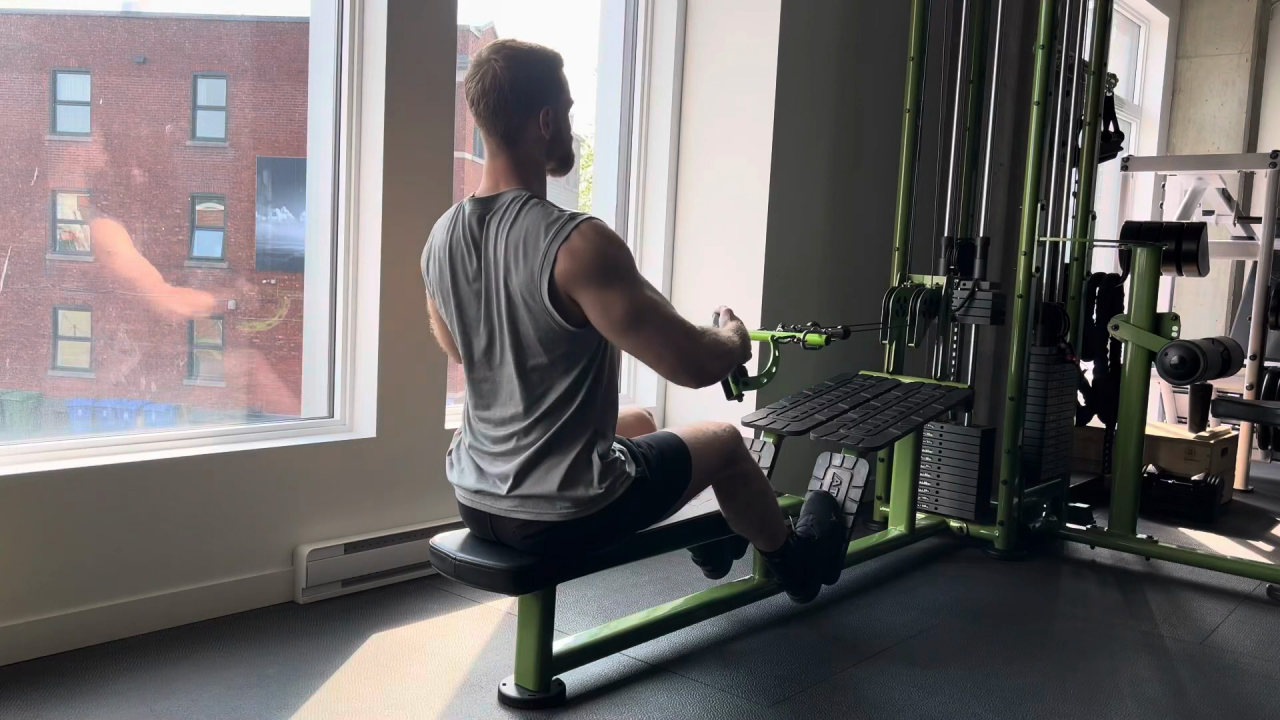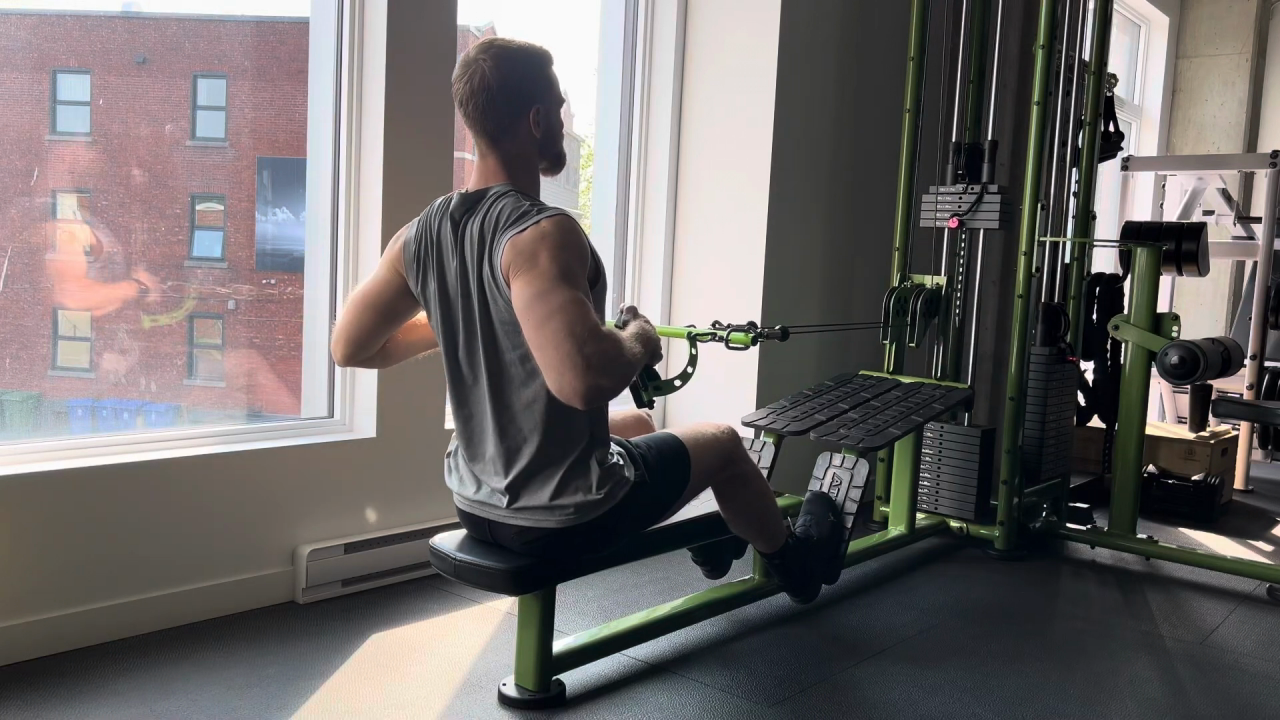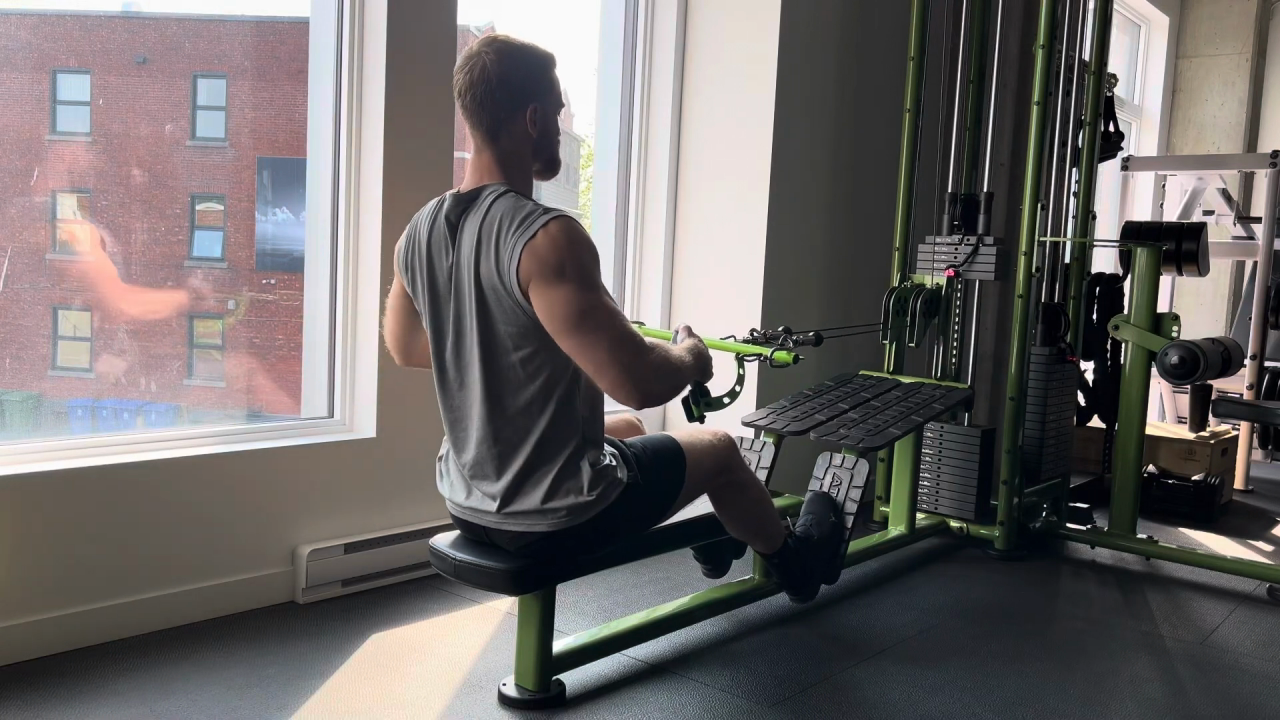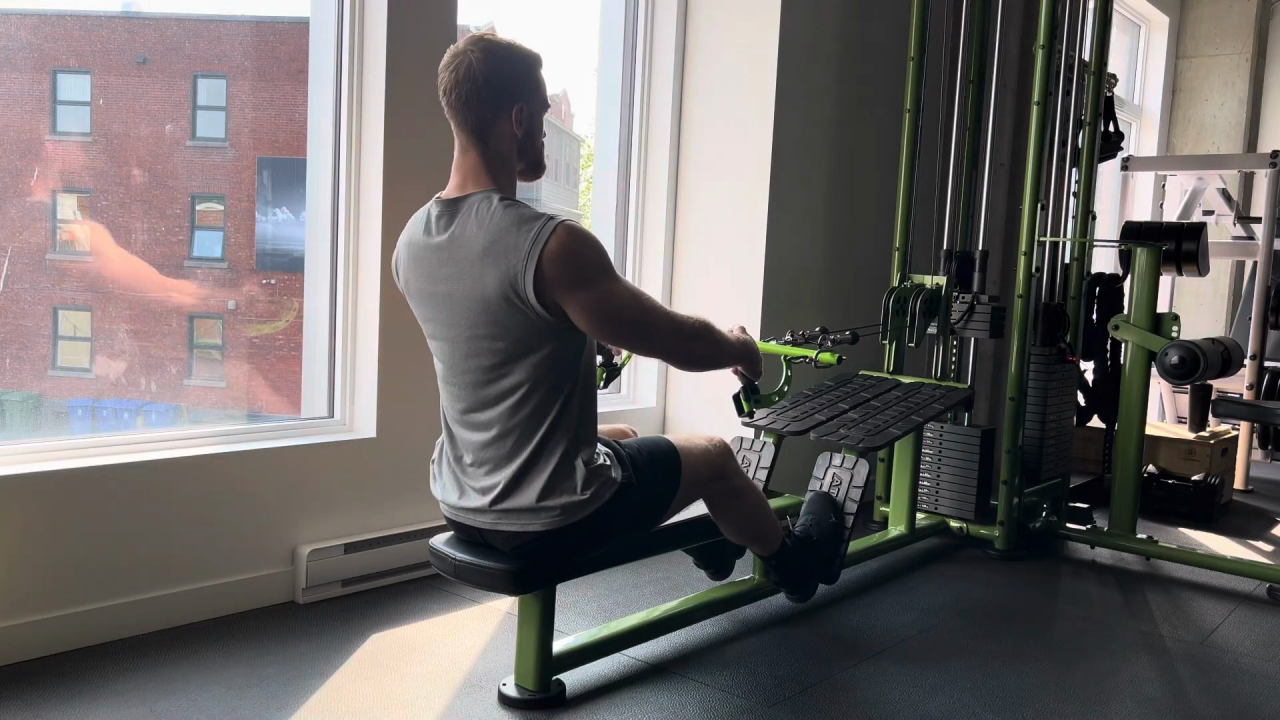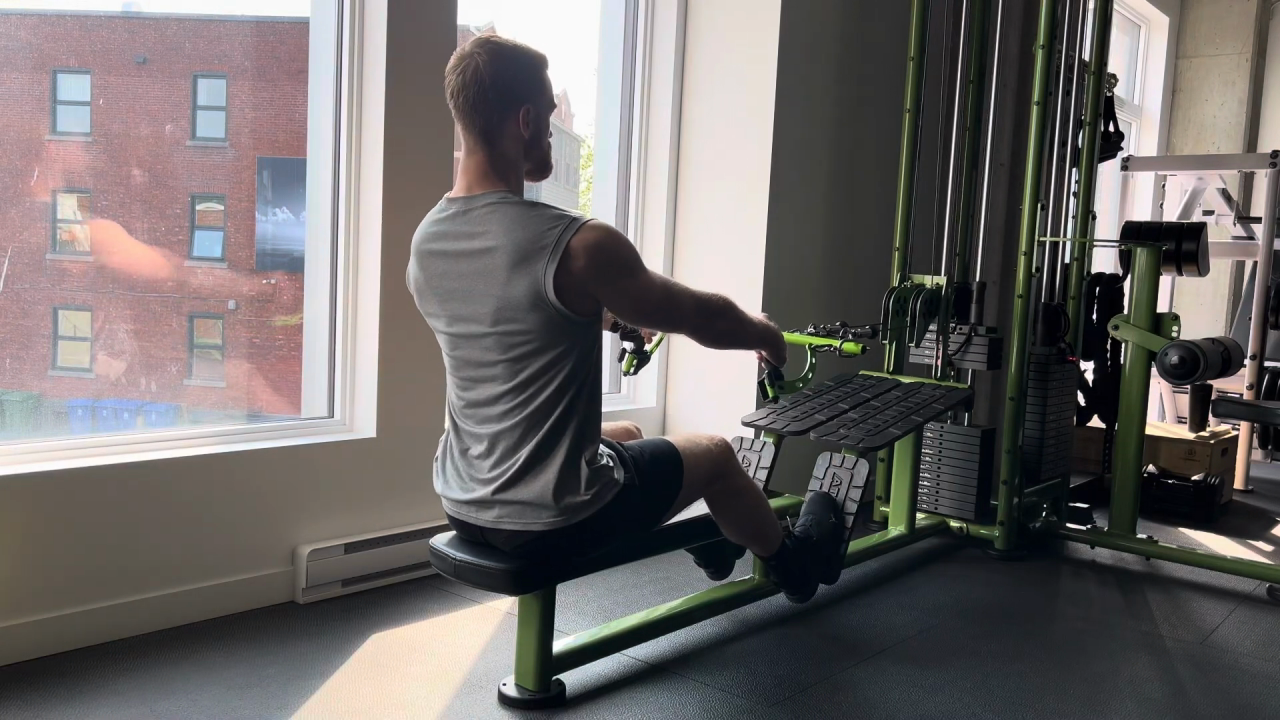
dt=1s
person 1, frame 1
left shoulder: (441, 239)
right shoulder: (577, 244)
right elbow: (696, 364)
right wrist: (736, 339)
left hip: (477, 502)
right hip: (567, 515)
left knee: (637, 424)
right knee: (724, 441)
right ankle: (798, 561)
person 1, frame 2
left shoulder: (420, 237)
right shoulder: (543, 235)
left elbow: (349, 347)
right elbow: (584, 379)
right wrist: (639, 340)
left hip: (476, 504)
right hip: (564, 519)
left knee: (635, 424)
right knee: (721, 441)
left ankle: (708, 540)
right ankle: (795, 561)
person 1, frame 3
left shoulder: (418, 234)
right shoulder: (546, 238)
left elbow: (405, 349)
right elbow: (639, 384)
right wrist: (690, 355)
left hip: (468, 504)
right hip: (557, 519)
left knee: (626, 430)
right knee: (719, 450)
left ankle: (711, 539)
right ankle: (795, 561)
person 1, frame 4
left shoulder: (412, 243)
right shoulder: (551, 246)
right elbow: (682, 345)
right wrist: (740, 349)
left hip: (461, 504)
right hip: (550, 520)
left knee: (621, 436)
right knee: (713, 455)
left ankle: (708, 542)
right ankle: (794, 561)
person 1, frame 5
left shoulder: (425, 243)
right shoulder: (574, 246)
right elbow: (704, 318)
right wrist: (763, 333)
left hip: (462, 505)
right hip: (553, 520)
left knee: (624, 435)
right knee: (714, 454)
right ankle: (794, 561)
